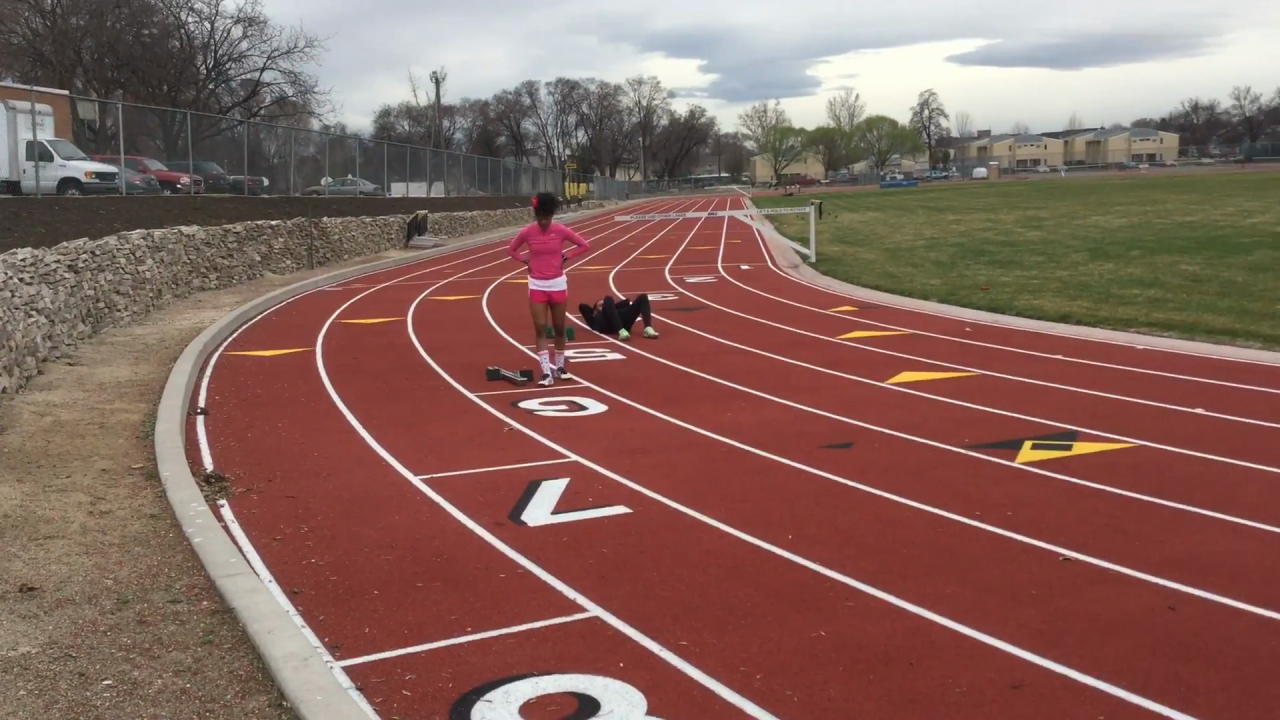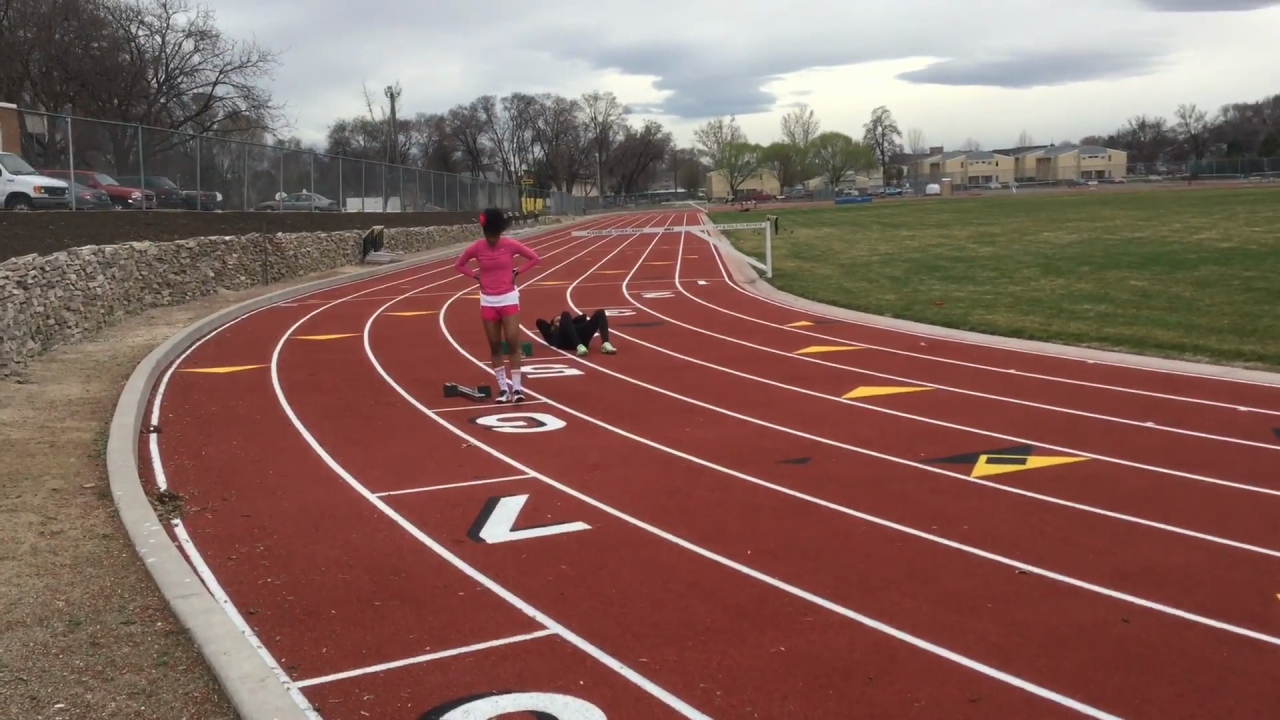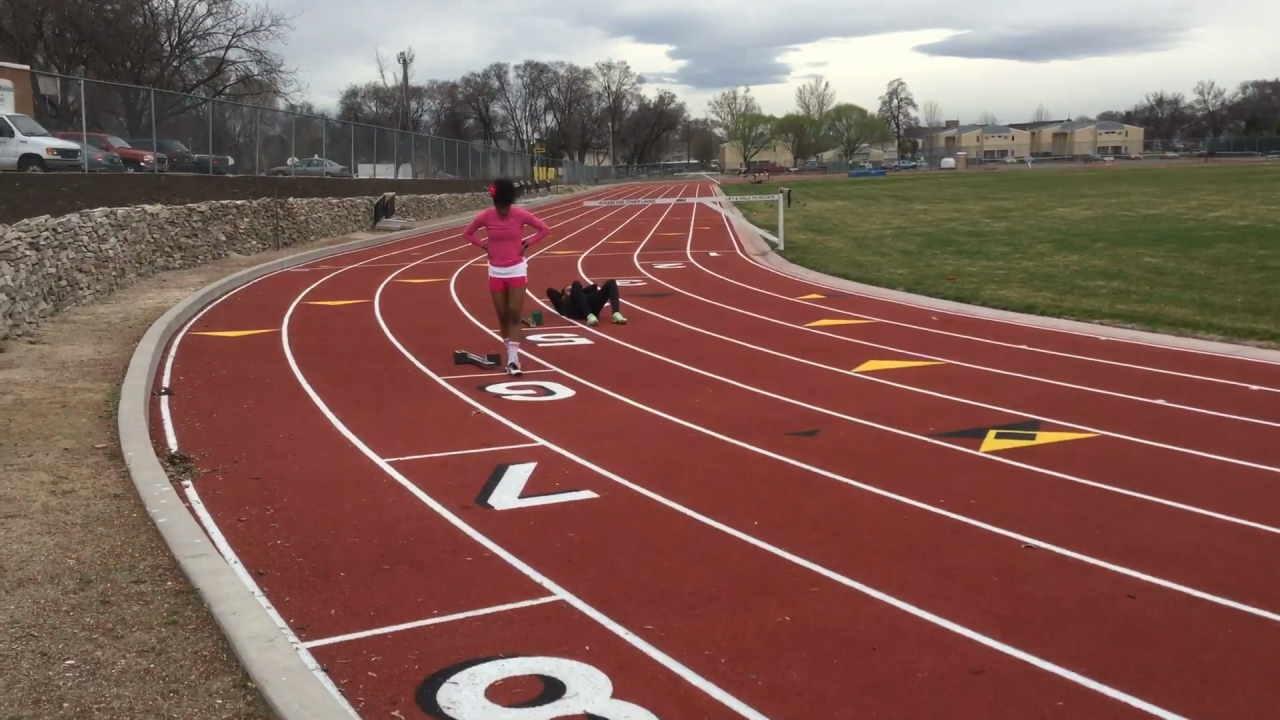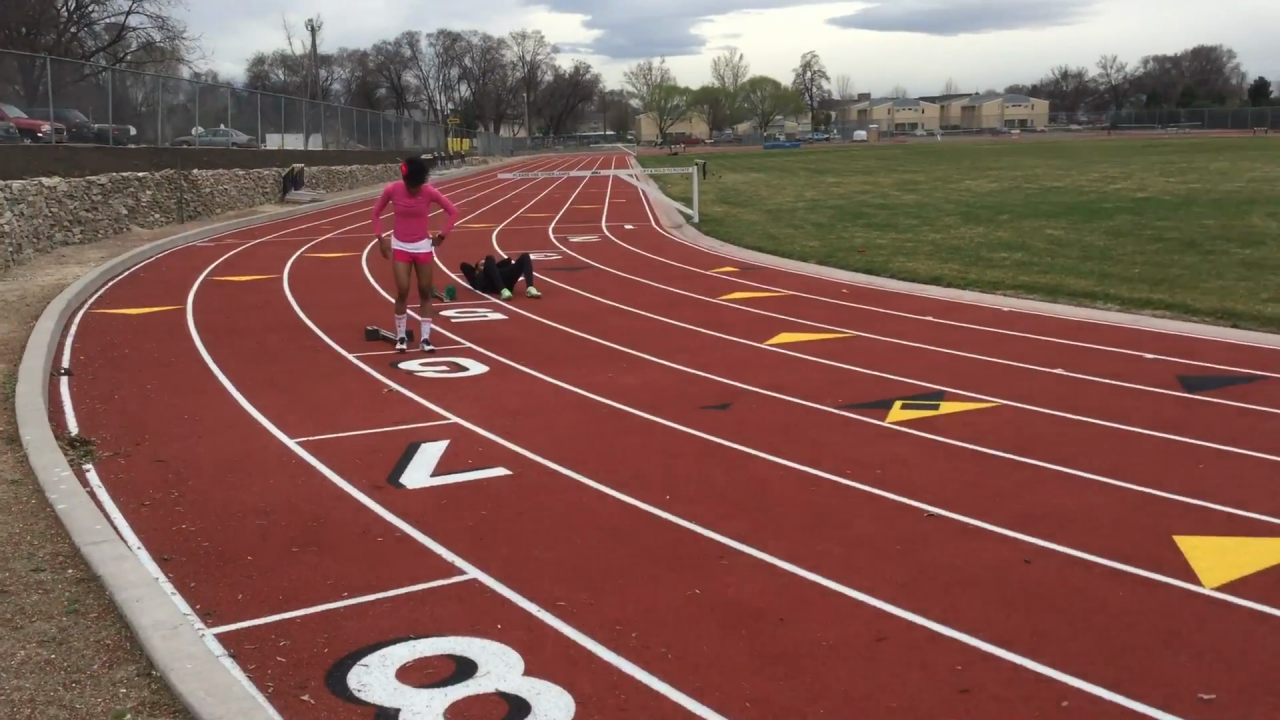
dt=0.4s
person 1, frame 1
left shoulder: (561, 231)
right shoulder: (527, 232)
left elbow: (584, 246)
right elbow: (511, 250)
left wrist: (565, 257)
right wrist: (526, 260)
left hip: (557, 284)
right hip: (536, 285)
left knee: (559, 328)
right knee: (540, 329)
left ankle: (559, 365)
right ankle: (546, 372)
person 1, frame 2
left shoulder: (511, 245)
right shoulder: (476, 247)
left elbow: (534, 258)
right elbow: (459, 265)
left wrist: (517, 272)
right wrist: (477, 275)
left hip: (509, 299)
right hip: (488, 301)
left knee: (512, 343)
right knee: (495, 346)
left ankle: (517, 388)
right ankle: (503, 387)
person 1, frame 3
left shoulder: (521, 215)
right shoulder: (486, 216)
left elbow: (545, 229)
right elbow: (468, 233)
left wrist: (526, 244)
right wrist: (484, 245)
left hip: (516, 270)
right hip: (496, 272)
left knee: (515, 316)
right knee: (503, 317)
left ankle: (513, 361)
right ankle: (511, 356)
person 1, frame 4
left shoulder: (430, 192)
right shoulder: (392, 190)
left elbow: (453, 212)
right elbow: (376, 214)
left wrist: (441, 236)
right wrist: (381, 239)
left hip: (423, 246)
right hip: (400, 247)
left knee: (425, 292)
right knee: (402, 291)
left ankle: (425, 338)
right ankle: (401, 336)
